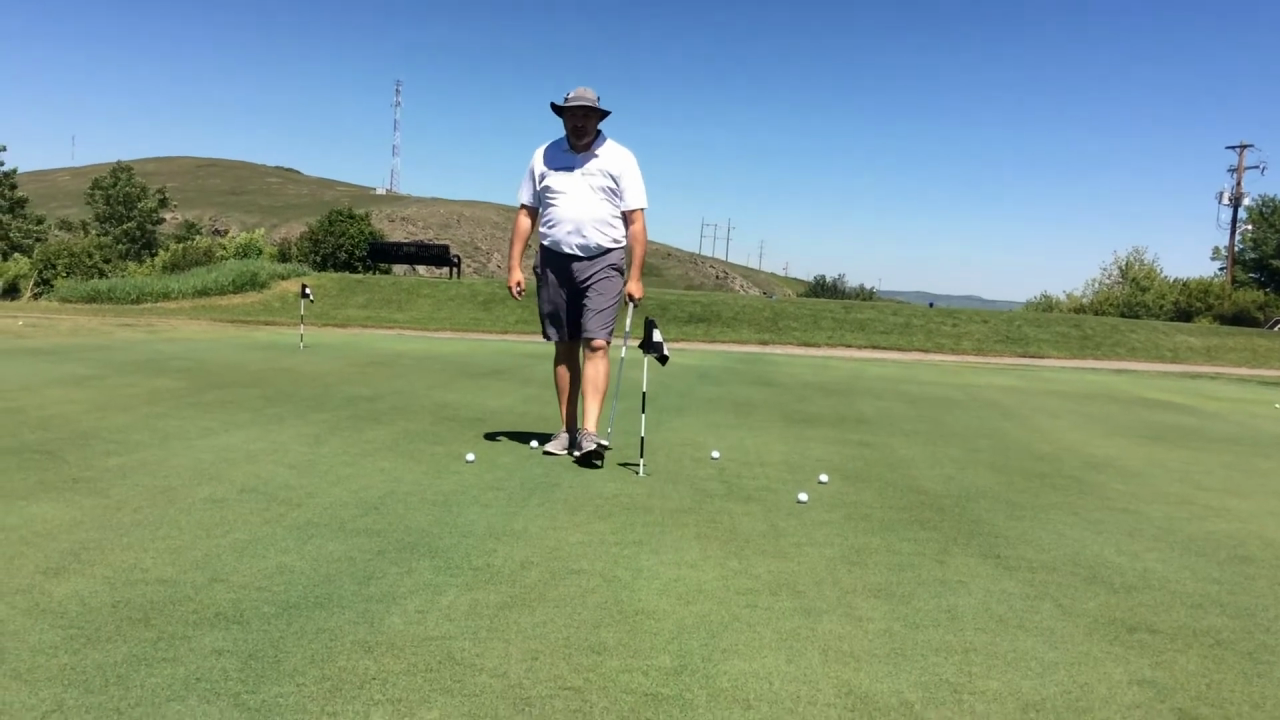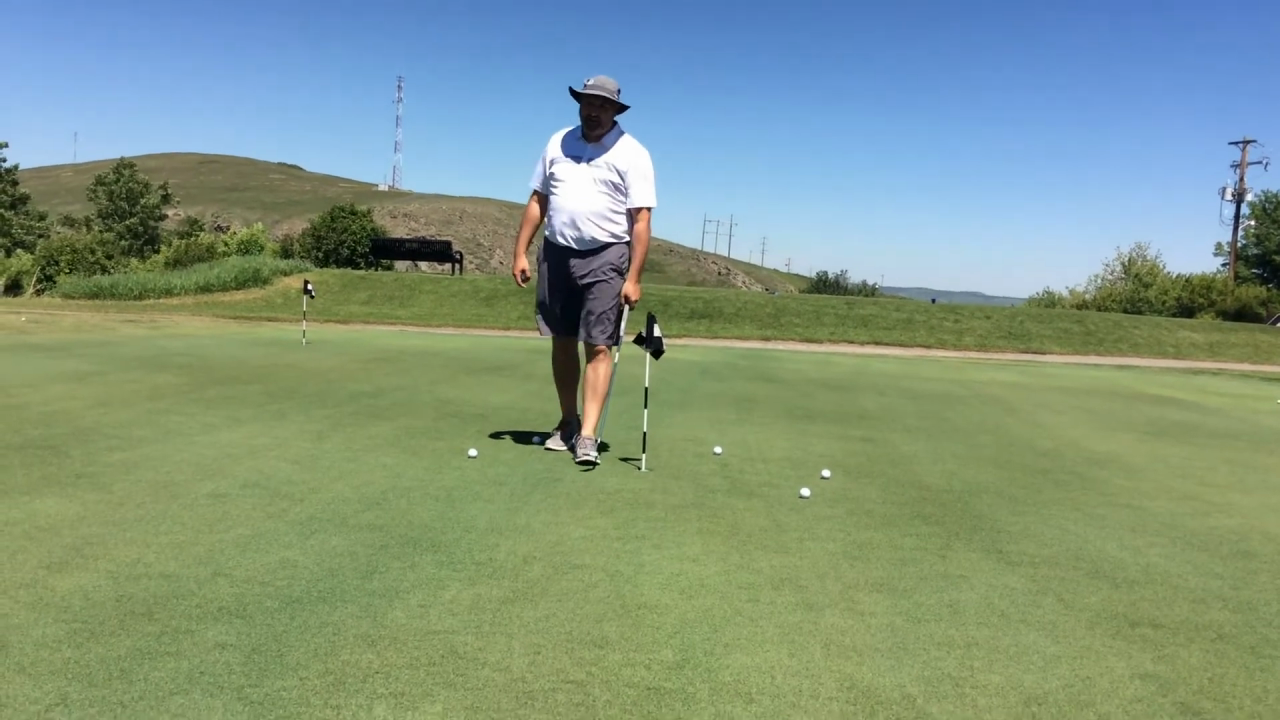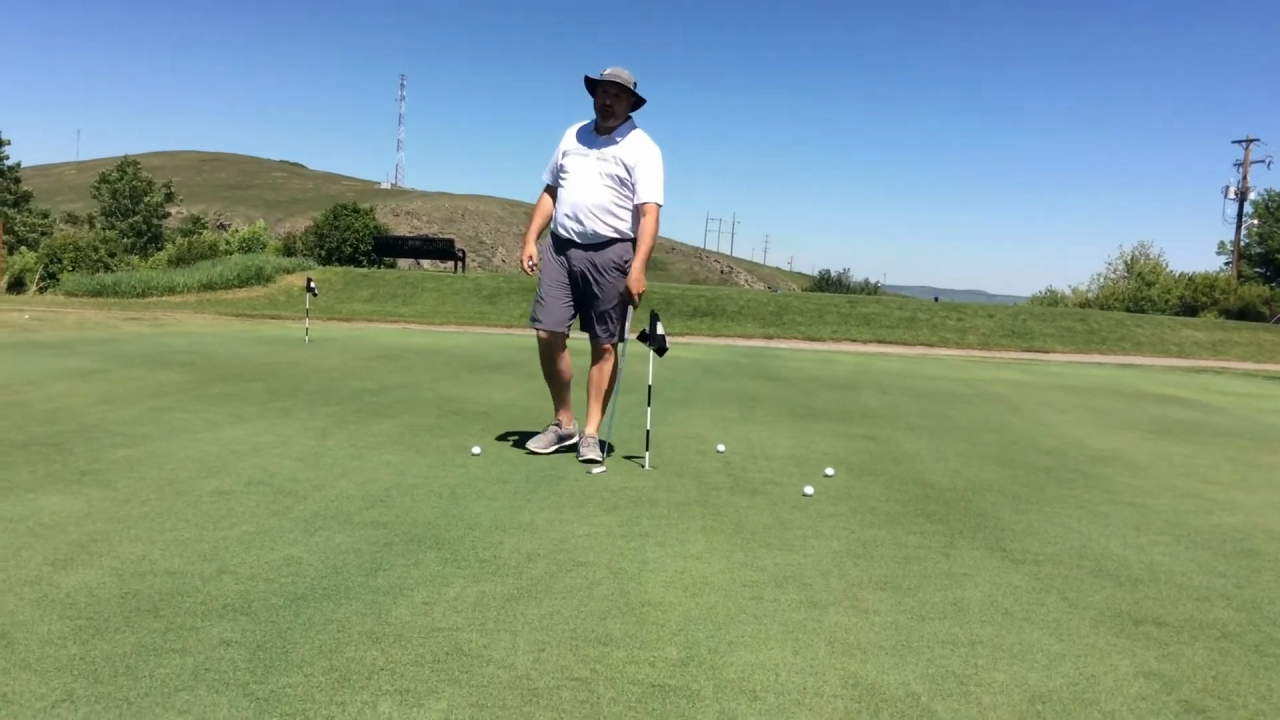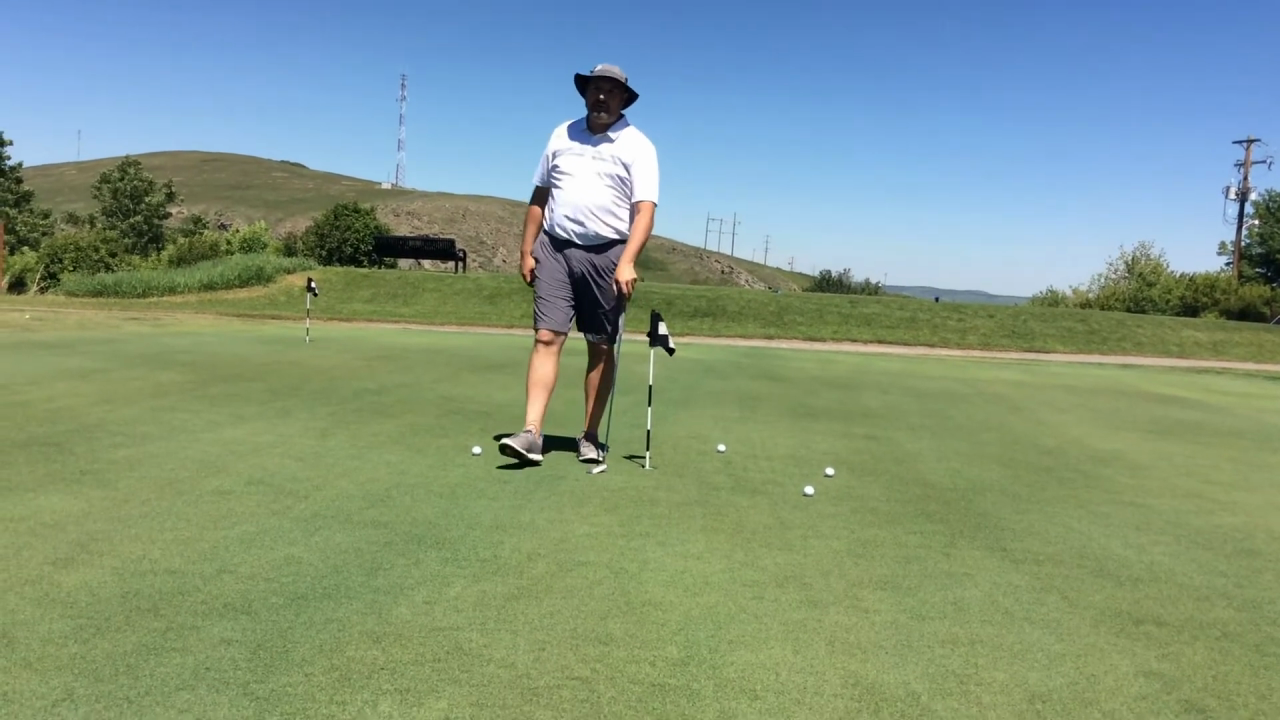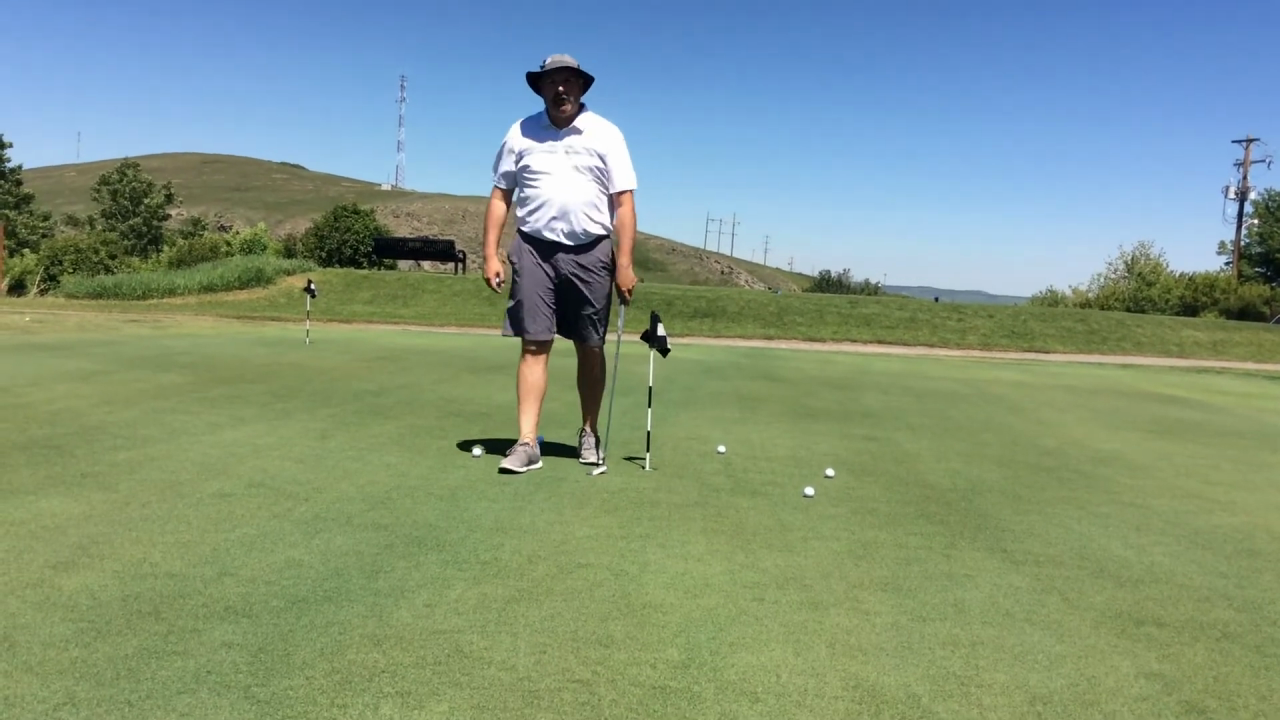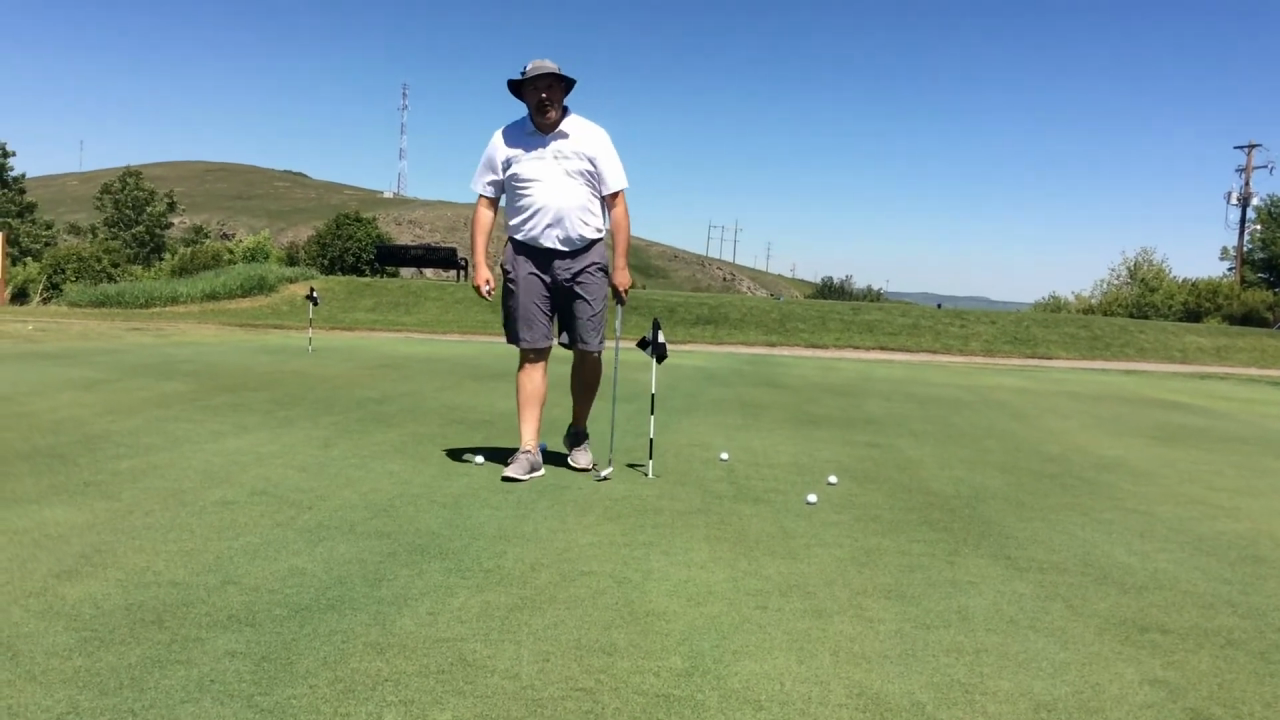
dt=0.4s
person 1, frame 1
left shoulder: (621, 159)
right shoulder: (544, 157)
left elbow: (635, 221)
right elbow: (526, 214)
left wrist: (635, 276)
right wrist: (514, 265)
left hip: (603, 263)
right hip: (555, 261)
left knee: (596, 344)
right knee: (565, 346)
left ankle: (589, 432)
right ankle: (567, 428)
person 1, frame 2
left shoulder: (632, 153)
right shoulder: (558, 143)
left elbow: (641, 219)
right elbow: (538, 200)
left wrist: (634, 277)
right wrist: (520, 251)
left hip: (605, 258)
right hip: (556, 254)
left knee: (598, 347)
right knee: (562, 342)
left ankle: (587, 436)
right ankle: (569, 419)
person 1, frame 3
left shoulder: (642, 148)
right shoulder: (572, 136)
left elbow: (649, 212)
right elbow: (550, 193)
left wrist: (638, 269)
right wrist: (530, 240)
left hip: (610, 253)
right hip: (560, 248)
left knee: (604, 345)
right knee: (548, 335)
left ankle: (590, 433)
right ankle: (563, 423)
person 1, frame 4
left shoulder: (638, 146)
right shoulder: (562, 136)
left elbow: (644, 209)
right elbow: (540, 197)
left wrist: (627, 261)
right wrist: (527, 251)
left hip: (606, 255)
right hip: (556, 249)
left knee: (601, 347)
right knee: (547, 338)
left ankle: (590, 434)
right ankle: (531, 433)
person 1, frame 5
left shoulder: (606, 134)
right shoulder: (520, 133)
left elbow: (624, 202)
right elbow: (500, 195)
left wrist: (625, 263)
right wrist: (491, 254)
left hip: (590, 253)
right hip: (534, 250)
left knee: (590, 347)
right knee: (534, 345)
left ankle: (589, 432)
right ankle: (527, 442)
person 1, frame 6
left shoulder: (593, 137)
right shoulder: (504, 141)
left elbow: (616, 203)
right elbow: (486, 204)
left wrist: (620, 264)
right wrist: (479, 263)
left hip: (585, 259)
right hip: (528, 258)
left knee: (588, 351)
right knee: (532, 354)
left ankle: (578, 430)
right ankle: (529, 450)
